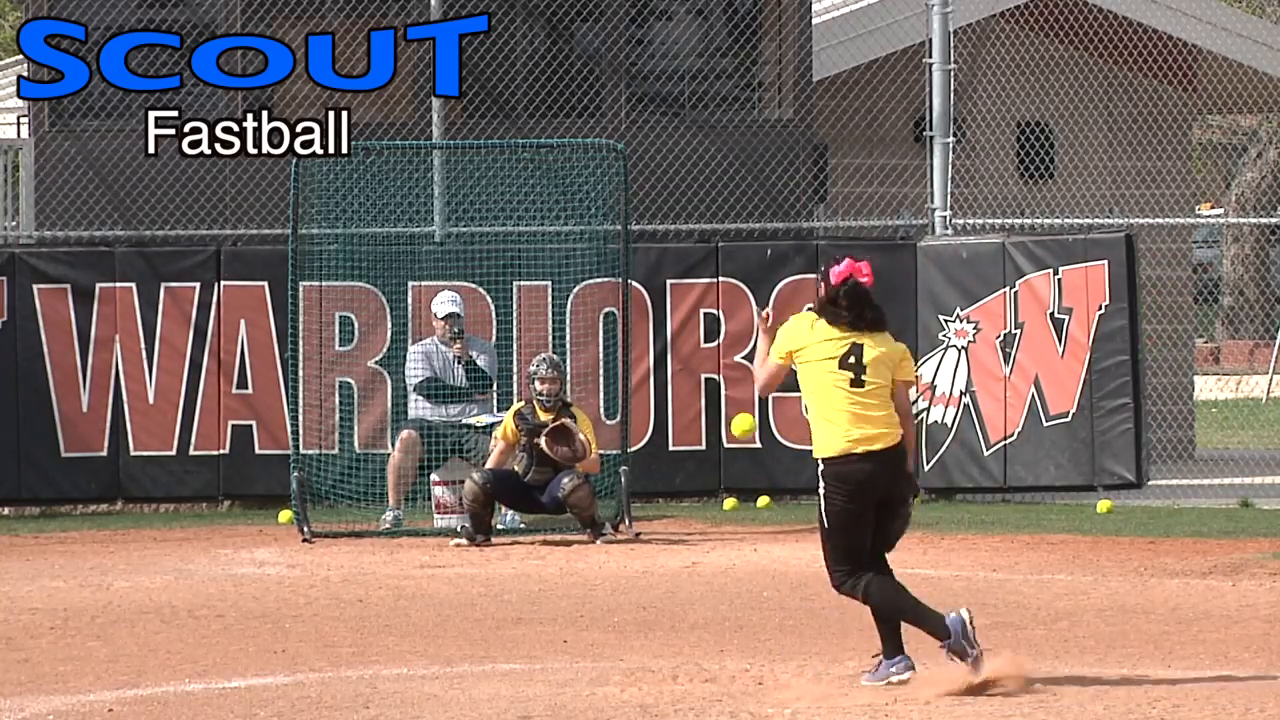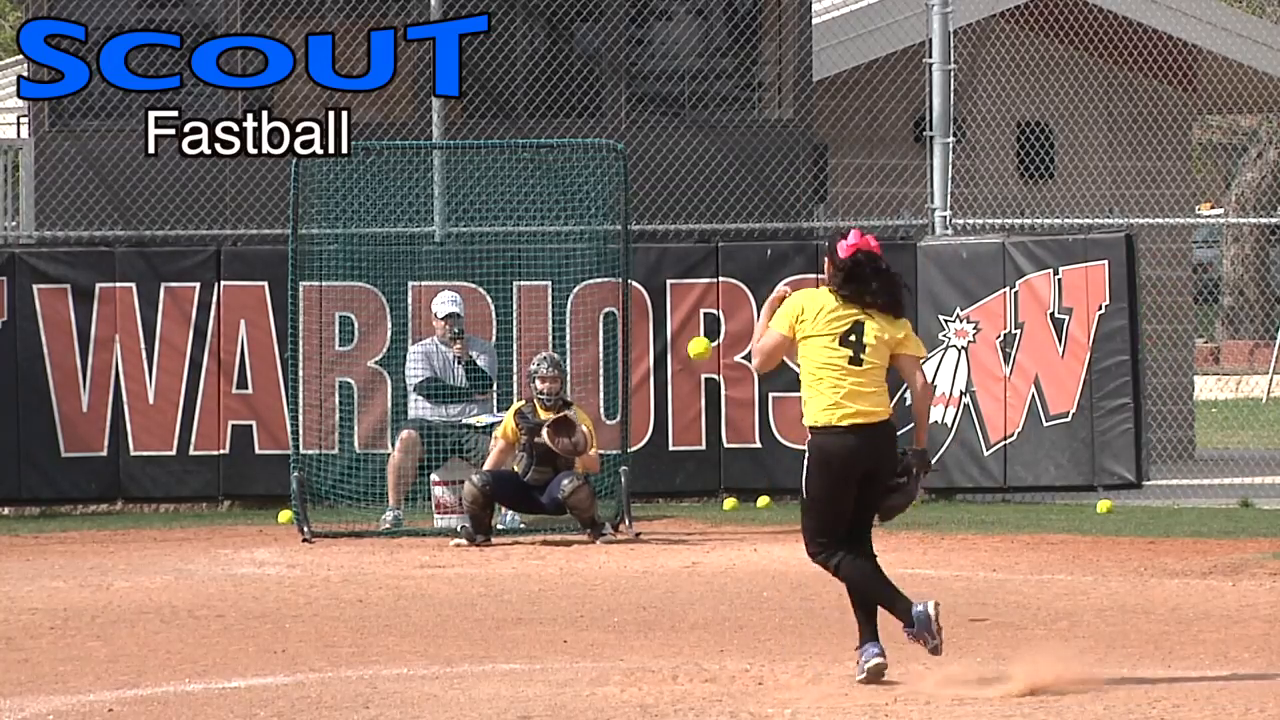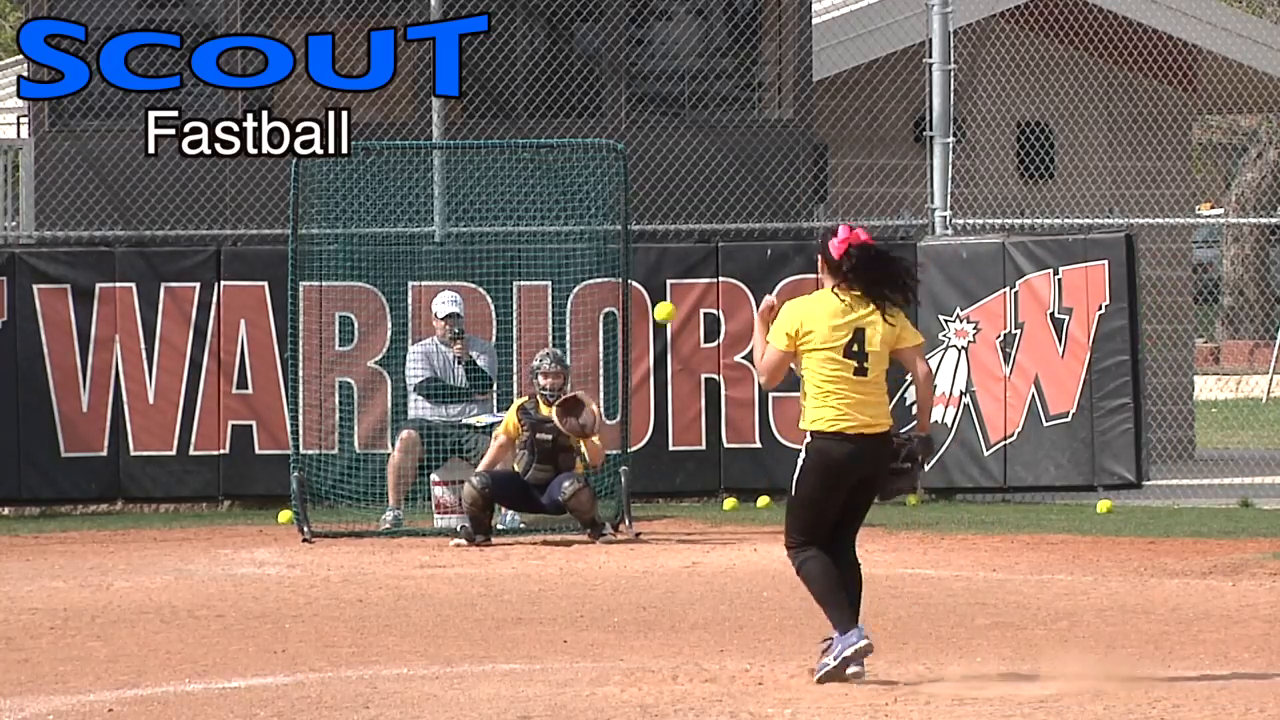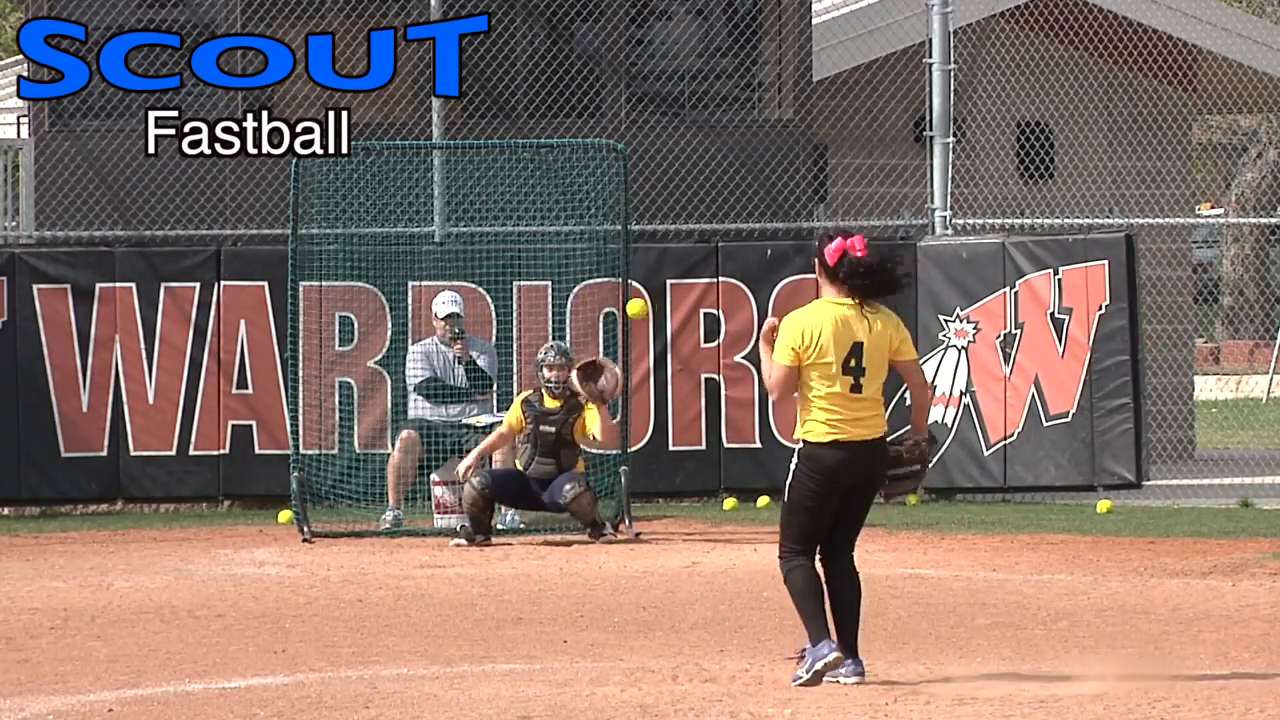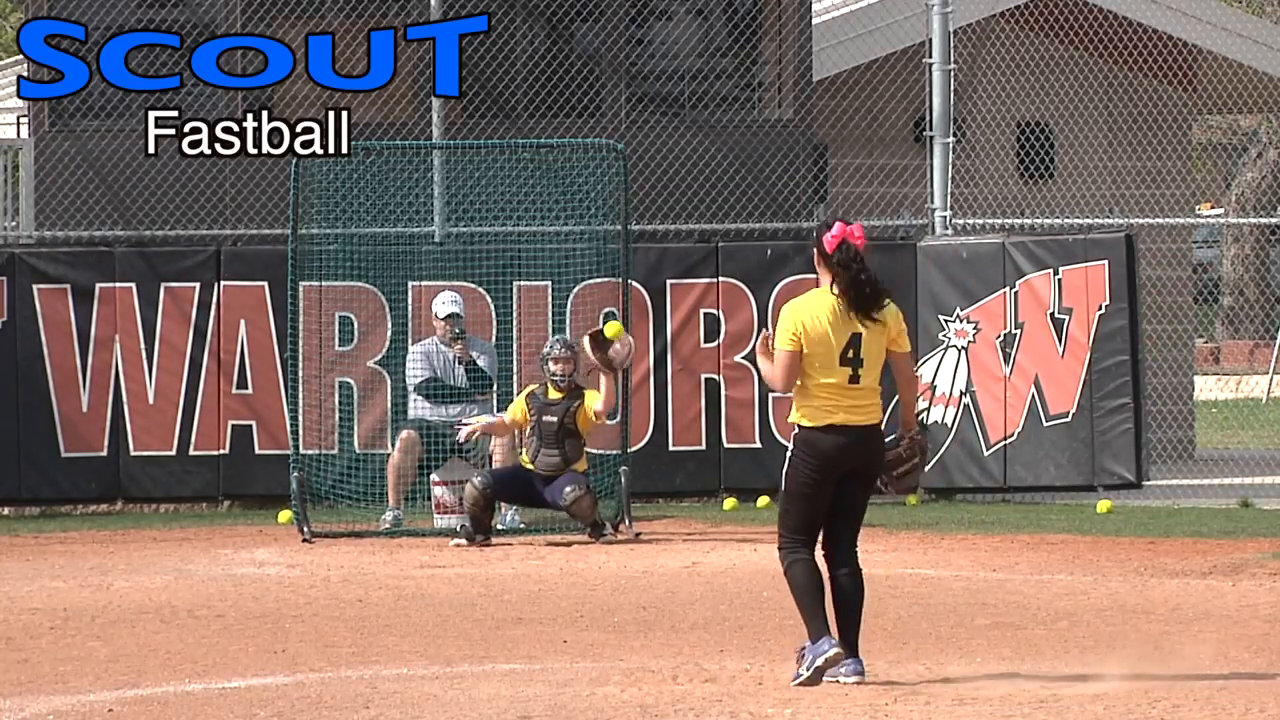
dt=0.1s
person 1, frame 1
left shoulder: (801, 329)
right shoulder: (888, 343)
left elbow: (763, 383)
right elbow: (907, 417)
left wrist: (765, 337)
right wrist: (908, 476)
left hip: (844, 469)
right hip: (891, 460)
left knee: (851, 572)
right knee: (869, 558)
left ankle: (945, 628)
right ankle: (893, 658)
person 1, frame 2
left shoulder: (801, 304)
right shoulder: (891, 317)
left elbow: (761, 361)
right elbow: (920, 384)
left wrist: (767, 312)
right wrist: (921, 441)
left hip: (831, 440)
right hip: (880, 438)
left knee: (825, 546)
right knee: (855, 543)
left ankle: (911, 613)
right ankle: (869, 646)
person 1, frame 3
left shoulder: (798, 310)
right shoulder: (888, 312)
left elbow: (768, 375)
right elbow: (923, 373)
left wrist: (761, 324)
right wrist: (923, 428)
left hip: (829, 446)
right hip: (876, 445)
left knee: (803, 544)
right knee: (839, 545)
left ankle: (848, 634)
right ankle: (850, 642)
person 1, frame 4
left shoulder: (800, 322)
right shoulder: (886, 320)
left elbow: (779, 390)
right elbow: (919, 385)
left wrist: (765, 347)
right wrist: (919, 434)
left hip: (821, 453)
right hip: (871, 452)
left knee: (795, 552)
right knee: (839, 555)
left ankle: (822, 646)
right ankle: (848, 659)
person 1, frame 5
left shoulder: (799, 310)
right shoulder: (885, 312)
left elbow: (782, 382)
right elbow: (908, 380)
left wrist: (761, 355)
right wrist: (908, 430)
left hip: (816, 441)
right hip: (866, 440)
left knee: (795, 545)
right knee: (843, 549)
left ankle: (821, 642)
right ankle: (848, 657)
person 2, frame 1
left shoulder: (482, 348)
right shoulder: (419, 351)
left elbow: (484, 388)
right elbow: (428, 389)
left wrist: (467, 359)
right wrist: (471, 395)
left hip: (473, 428)
right hip: (429, 425)
right knee: (406, 439)
right ankle: (393, 510)
person 2, frame 2
left shoulder: (482, 348)
right shoulder: (419, 351)
left elbow: (484, 388)
right elbow: (428, 389)
left wrist: (467, 359)
right wrist: (470, 394)
left hip: (472, 427)
right hip: (429, 425)
right knee: (406, 439)
right ankle: (393, 511)
person 2, frame 3
left shoulder: (482, 349)
right shoulder: (419, 351)
left elbow: (484, 388)
right elbow: (428, 389)
left wrist: (467, 359)
right wrist: (471, 395)
left hip: (472, 427)
right hip: (429, 425)
right knee: (406, 439)
right ankle: (393, 511)
person 2, frame 4
left shoulder: (482, 348)
right shoulder: (419, 351)
left elbow: (484, 388)
right elbow: (428, 389)
left wrist: (467, 360)
right wrist: (471, 394)
left hip: (473, 427)
right hip: (429, 425)
right knee: (406, 438)
right ankle: (393, 511)
person 2, frame 5
left shoulder: (483, 348)
right shoulder: (419, 351)
left elbow: (484, 388)
right elbow: (429, 389)
left wrist: (468, 360)
right wrist: (471, 395)
right hip: (430, 425)
left knee: (504, 438)
right knee: (406, 439)
right ankle: (393, 510)
person 3, frame 1
left shoulder: (575, 418)
right shoulder: (518, 413)
left elbow: (595, 467)
right elbow: (502, 451)
left wrist: (581, 457)
right wrist: (480, 487)
left hip: (558, 490)
right hip: (523, 487)
left knee: (575, 482)
right knee: (477, 481)
left ankle: (595, 528)
right ankle: (478, 532)
person 3, frame 2
left shoulder: (576, 417)
right shoulder: (519, 412)
left elbow: (594, 468)
right elbow: (502, 449)
left wrist: (582, 455)
right wrist: (479, 483)
left hip: (557, 489)
right hip: (523, 485)
left knee: (574, 485)
right knee: (476, 484)
left ankle: (595, 528)
right ankle: (478, 532)
person 3, frame 3
right shoulder: (521, 408)
left elbow: (596, 461)
right elbow: (502, 444)
left wrist: (588, 439)
right wrist: (477, 477)
left hip: (558, 490)
right hip: (523, 484)
left knee: (575, 487)
right knee: (476, 485)
left ankle: (595, 528)
right ankle: (478, 532)
person 3, frame 4
left shoulder: (582, 407)
right shoulder: (526, 401)
left elbow: (601, 435)
right elbow: (503, 433)
left wrist: (601, 404)
right wrist: (475, 454)
left hip: (561, 481)
right hip: (526, 479)
left knee: (576, 494)
right knee: (477, 485)
left ankle: (596, 527)
right ankle: (478, 533)
person 3, frame 5
left shoulder: (585, 398)
right shoulder: (532, 395)
left elbow: (603, 409)
right elbow: (506, 424)
left wrist: (605, 374)
right wrist: (480, 426)
left hip: (564, 478)
right hip: (529, 475)
left knee: (577, 496)
right knee: (478, 485)
left ankle: (596, 527)
right ankle: (478, 532)
